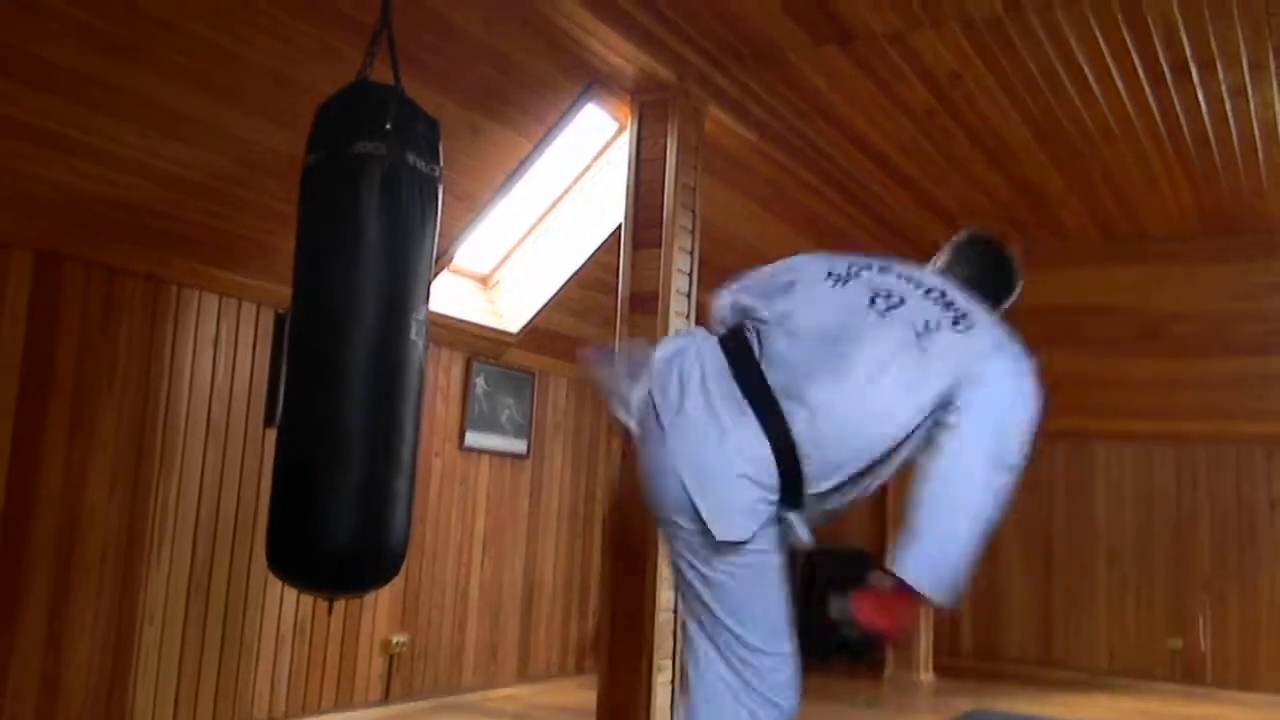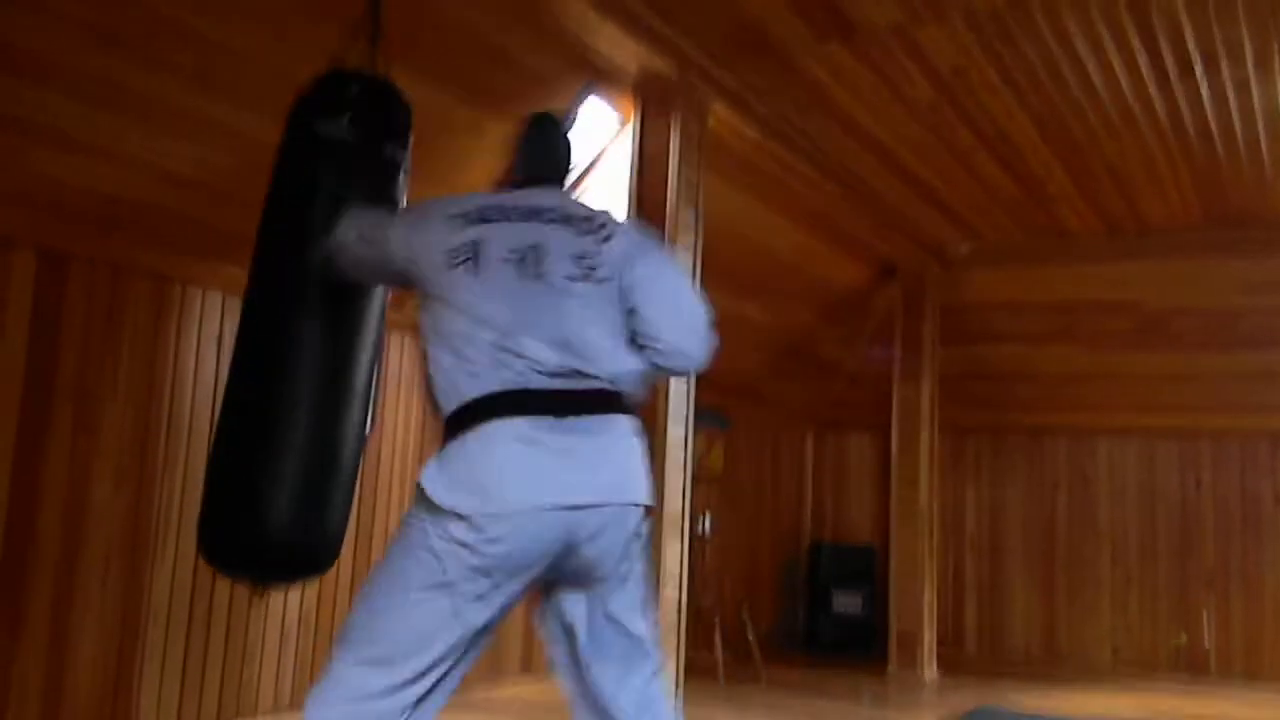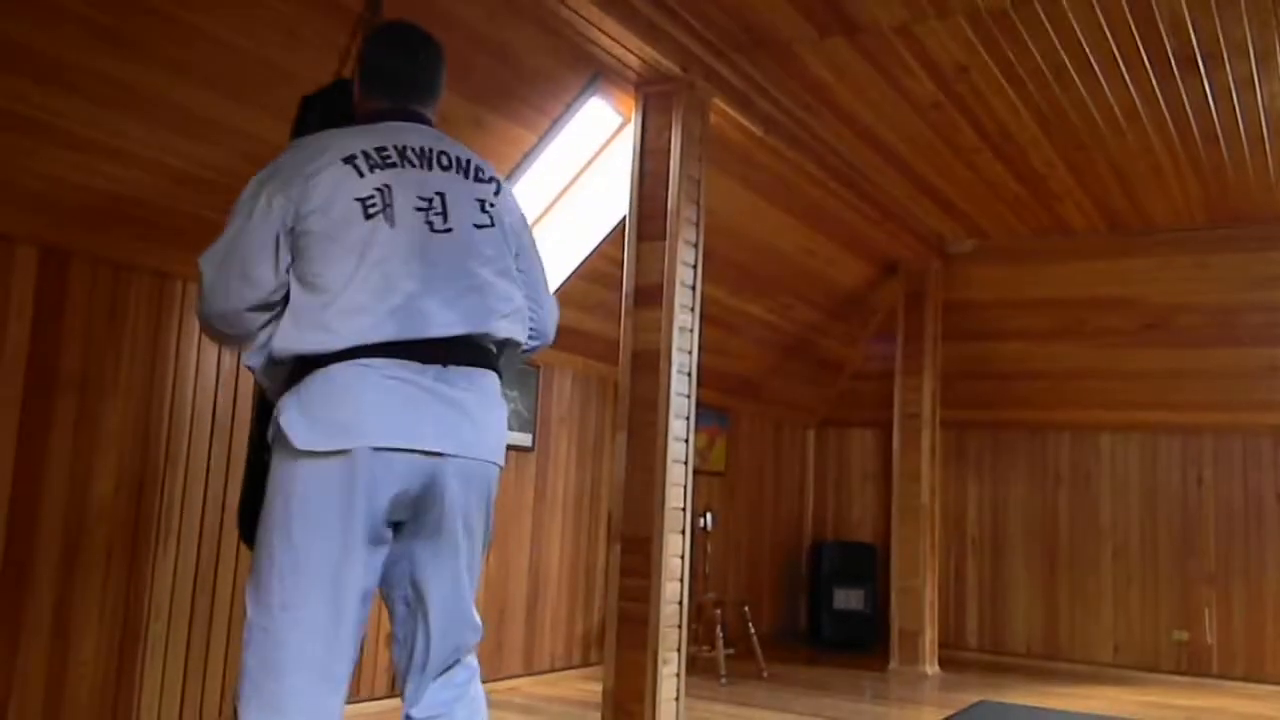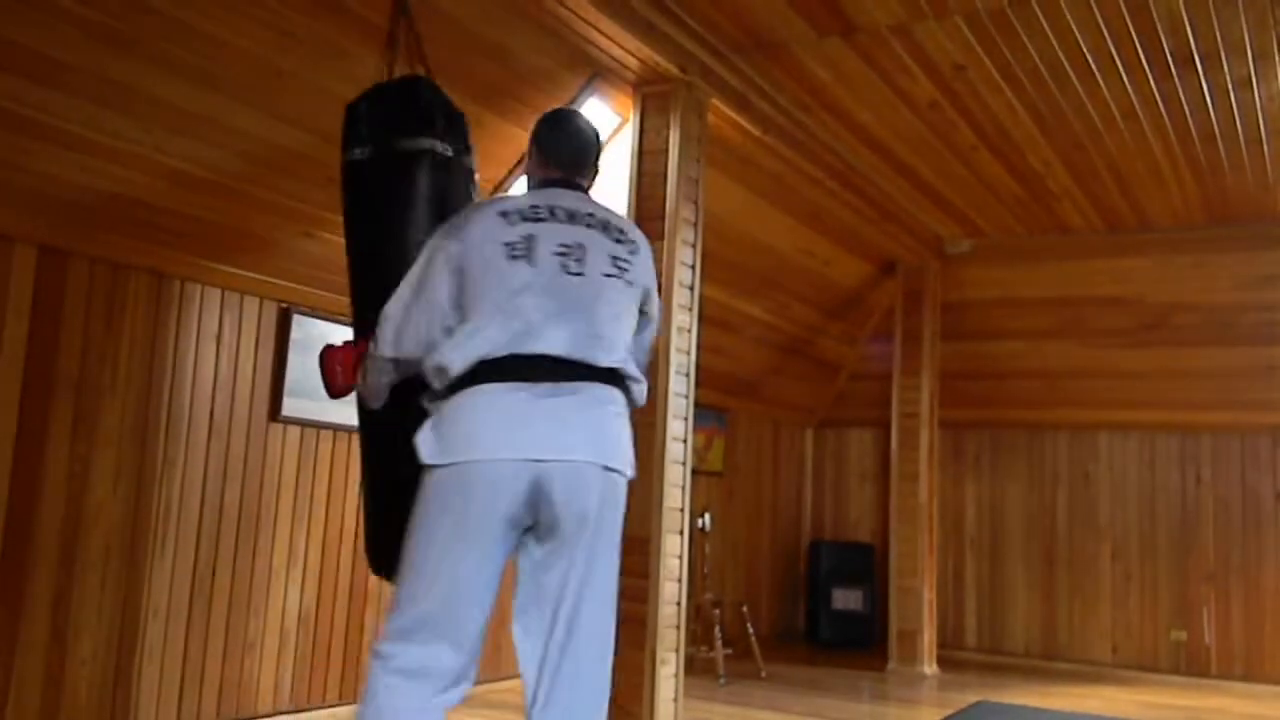
dt=0.7s
person 1, frame 1
left shoulder: (853, 268)
right shoulder: (997, 357)
left elbow: (730, 303)
right elbow: (969, 482)
right wrist: (909, 588)
left hip: (684, 389)
right hip: (725, 480)
person 1, frame 2
left shoulder: (450, 222)
right shoulder: (618, 238)
left elbow: (353, 244)
right elbow: (687, 344)
left hip: (487, 471)
right hip: (606, 476)
person 1, frame 3
left shoulder: (308, 164)
right shoulder: (489, 186)
left elbow: (226, 305)
right elbow: (539, 322)
left wrist: (295, 344)
left hip: (348, 413)
right hip: (464, 423)
right knee: (443, 659)
person 1, frame 4
left shoulder: (475, 223)
right shoulder: (631, 244)
left elbow: (402, 340)
left wrist: (368, 385)
left hip: (487, 429)
right hip: (591, 438)
left knee: (421, 646)
right knee: (574, 651)
